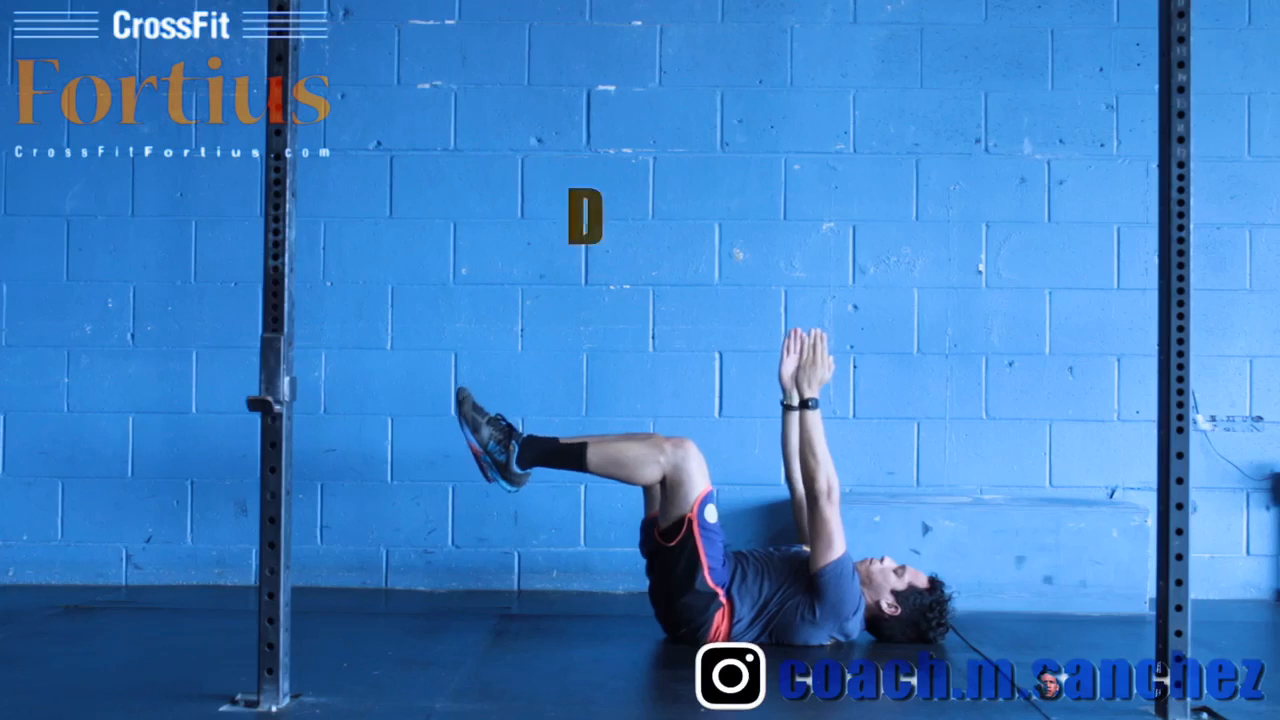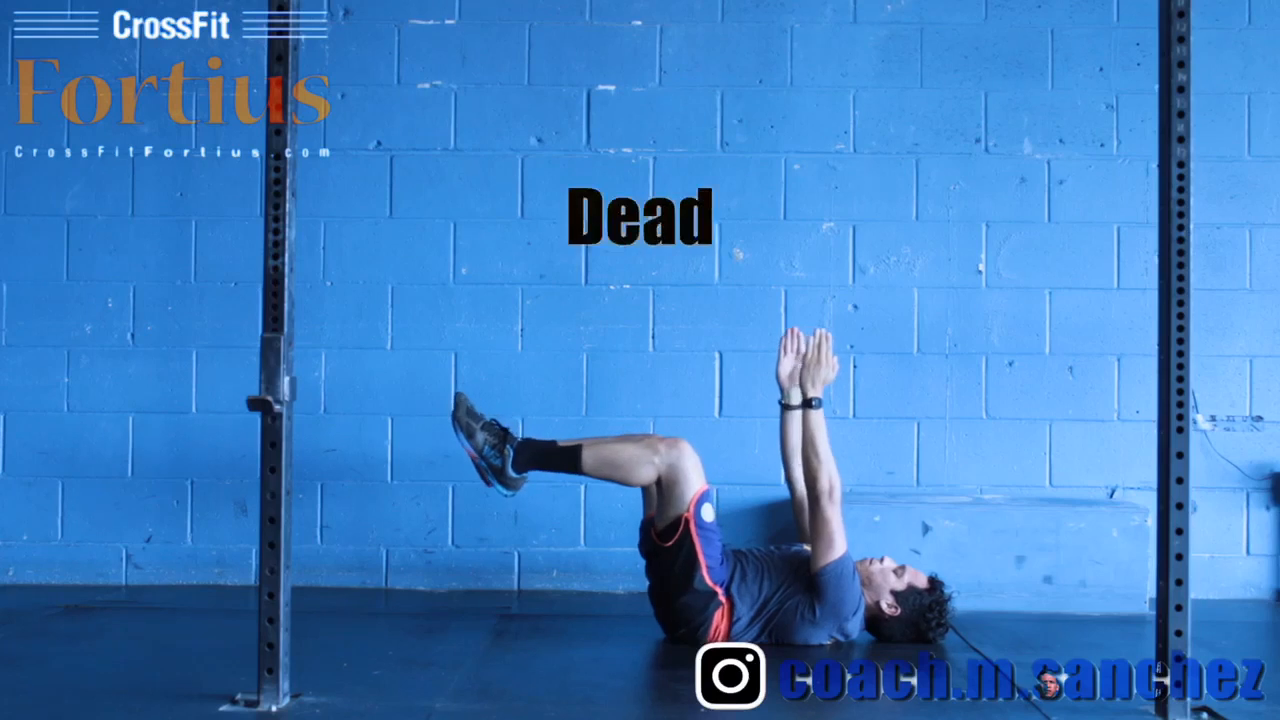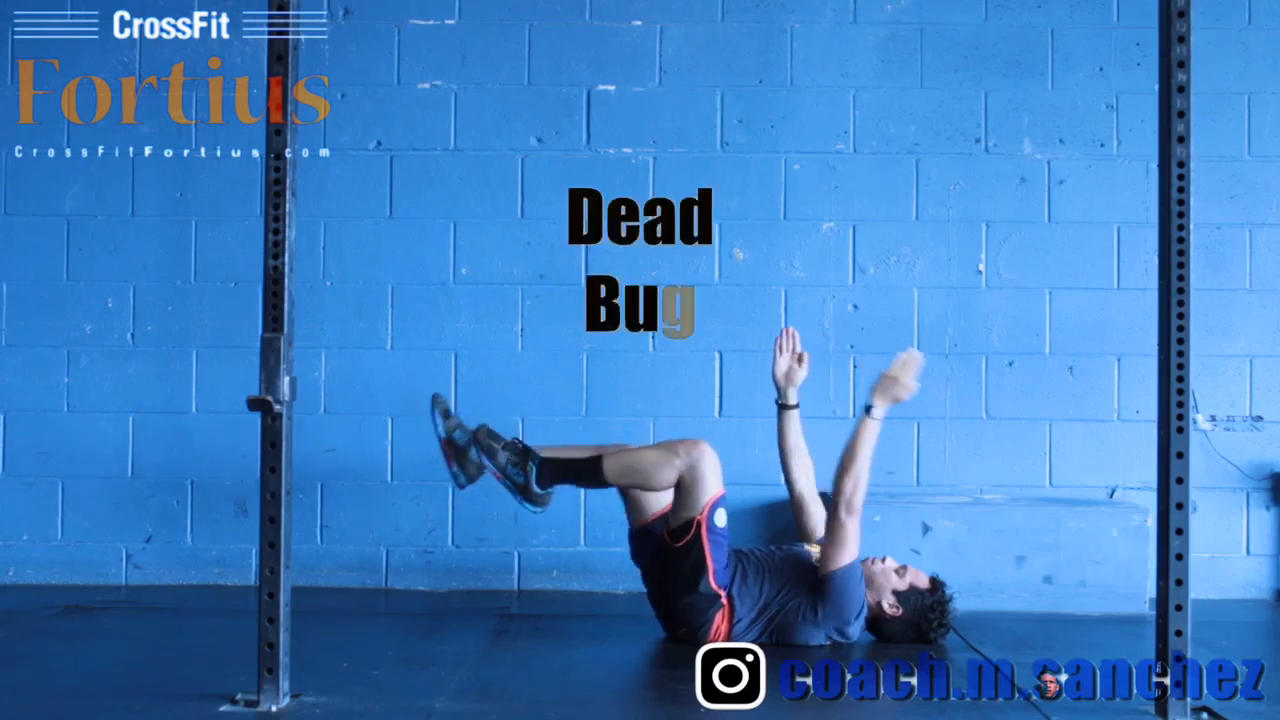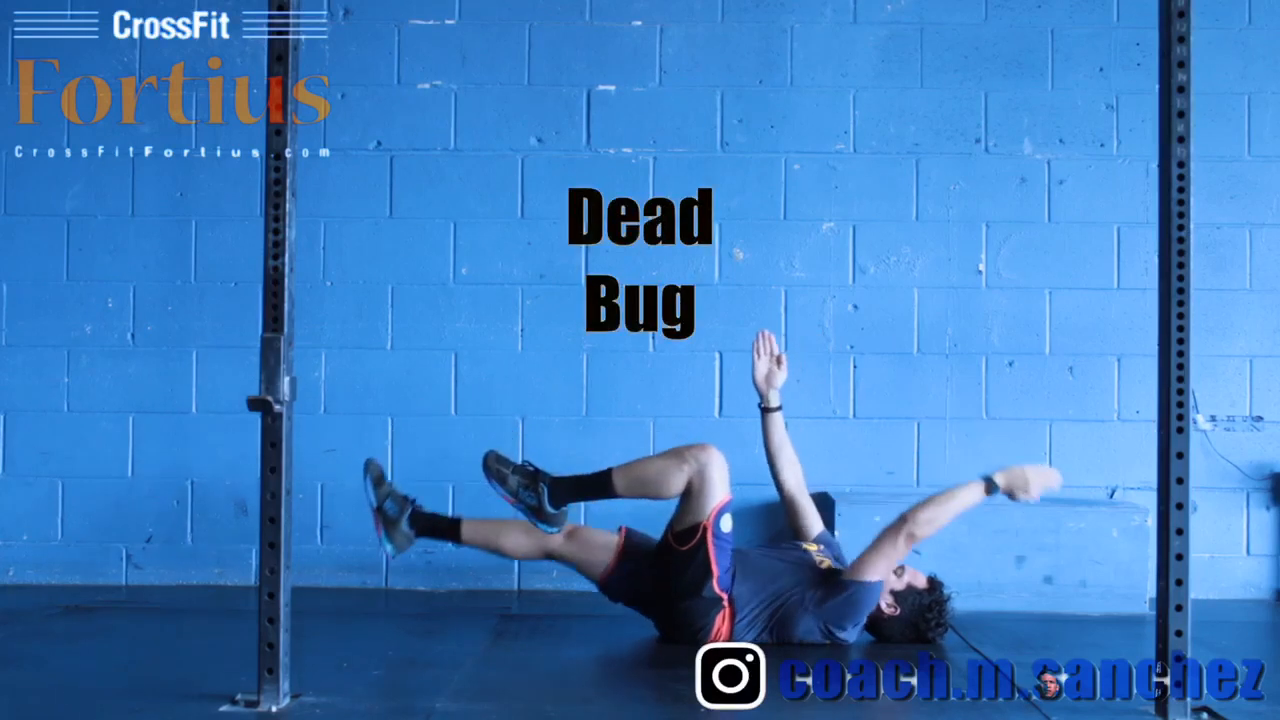
dt=0.5s
person 1, frame 1
left shoulder: (842, 602)
right shoulder: (839, 581)
left elbow: (824, 497)
right elbow: (801, 485)
left wrist: (811, 397)
right wrist: (791, 395)
left hip: (704, 605)
right hip: (698, 591)
left knee: (681, 454)
right knee: (661, 455)
left ankle: (521, 453)
right ankle: (518, 453)
person 1, frame 2
left shoulder: (843, 602)
right shoulder: (839, 579)
left elbow: (826, 495)
right elbow: (801, 484)
left wrist: (813, 395)
right wrist: (791, 393)
left hip: (703, 604)
right hip: (697, 588)
left knee: (674, 453)
right knee: (657, 452)
left ankle: (516, 458)
right ankle: (515, 453)
person 1, frame 3
left shoulder: (844, 605)
right shoulder: (834, 568)
left elbow: (846, 503)
right elbow: (804, 489)
left wrist: (877, 406)
right wrist: (789, 393)
left hip: (702, 604)
right hip: (694, 588)
left knee: (697, 455)
right knee: (631, 461)
left ankle: (539, 475)
right ankle: (480, 456)
person 1, frame 4
left shoulder: (847, 608)
right shoulder: (830, 559)
left elbow: (908, 529)
right elbow: (792, 483)
left wrist: (993, 484)
right wrist: (770, 398)
left hip: (702, 605)
right hip: (677, 586)
left knee: (705, 459)
right knee: (560, 538)
left ankle: (555, 492)
right ankle: (416, 522)
